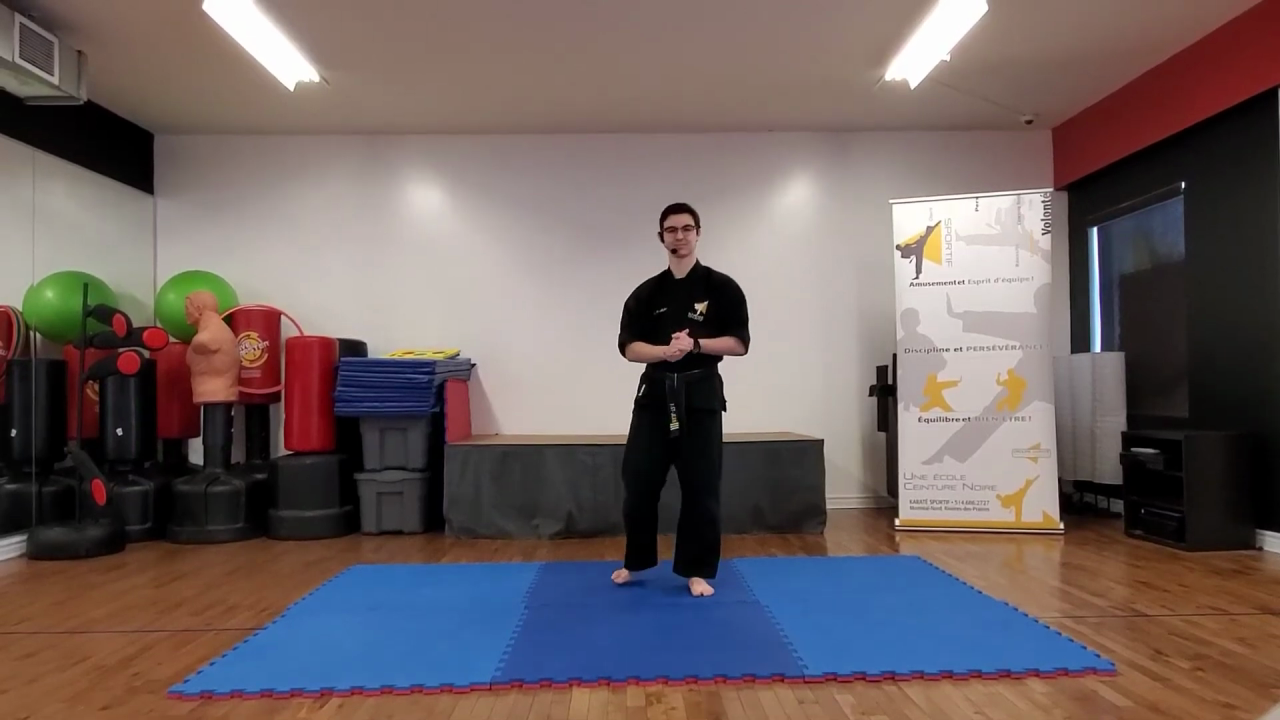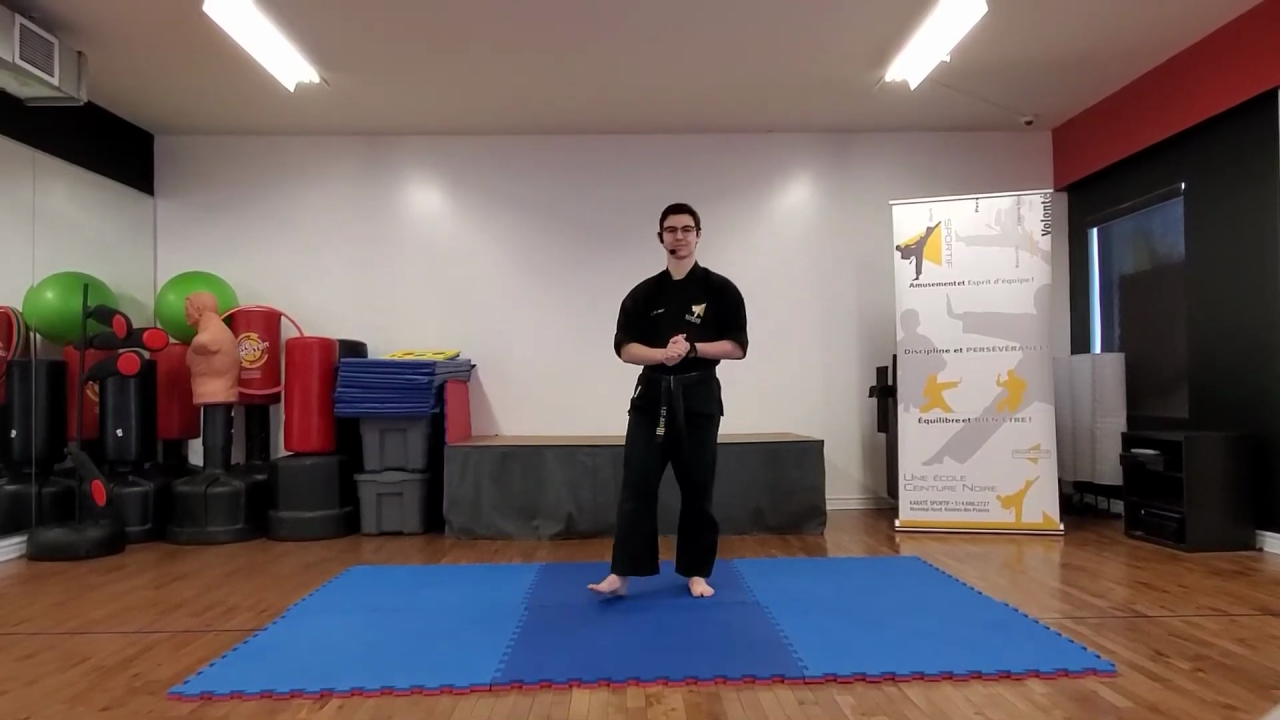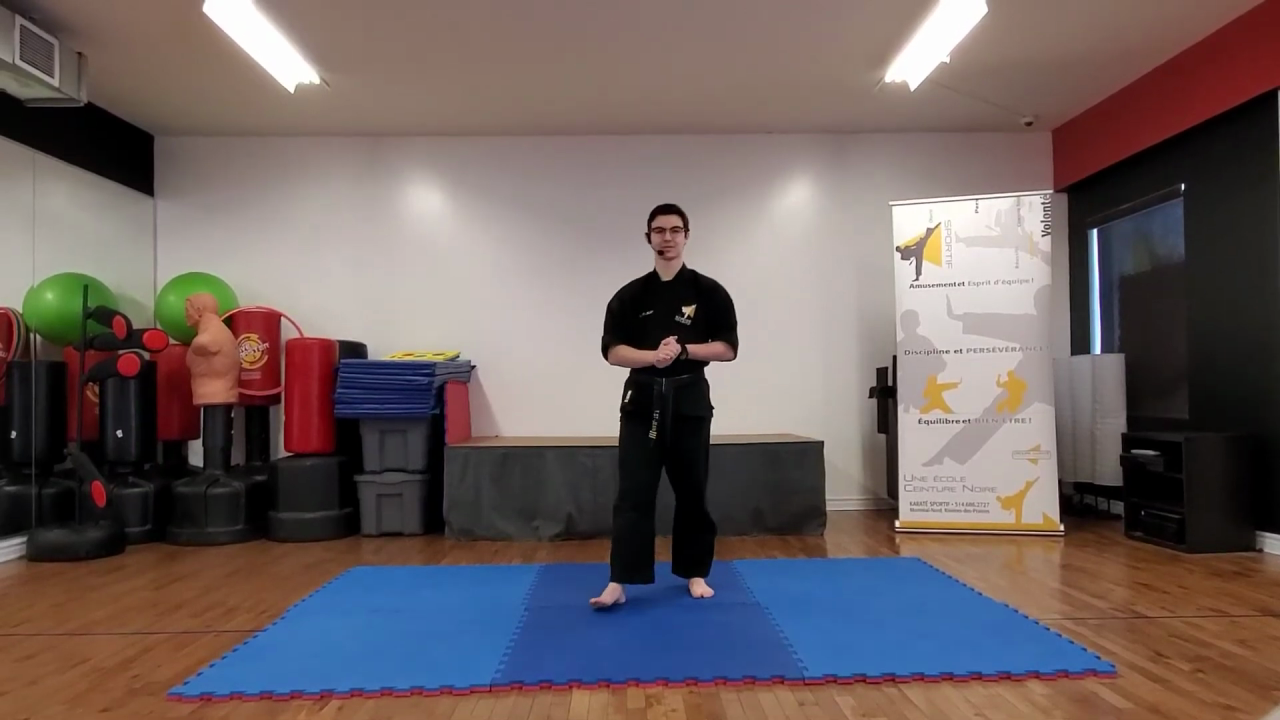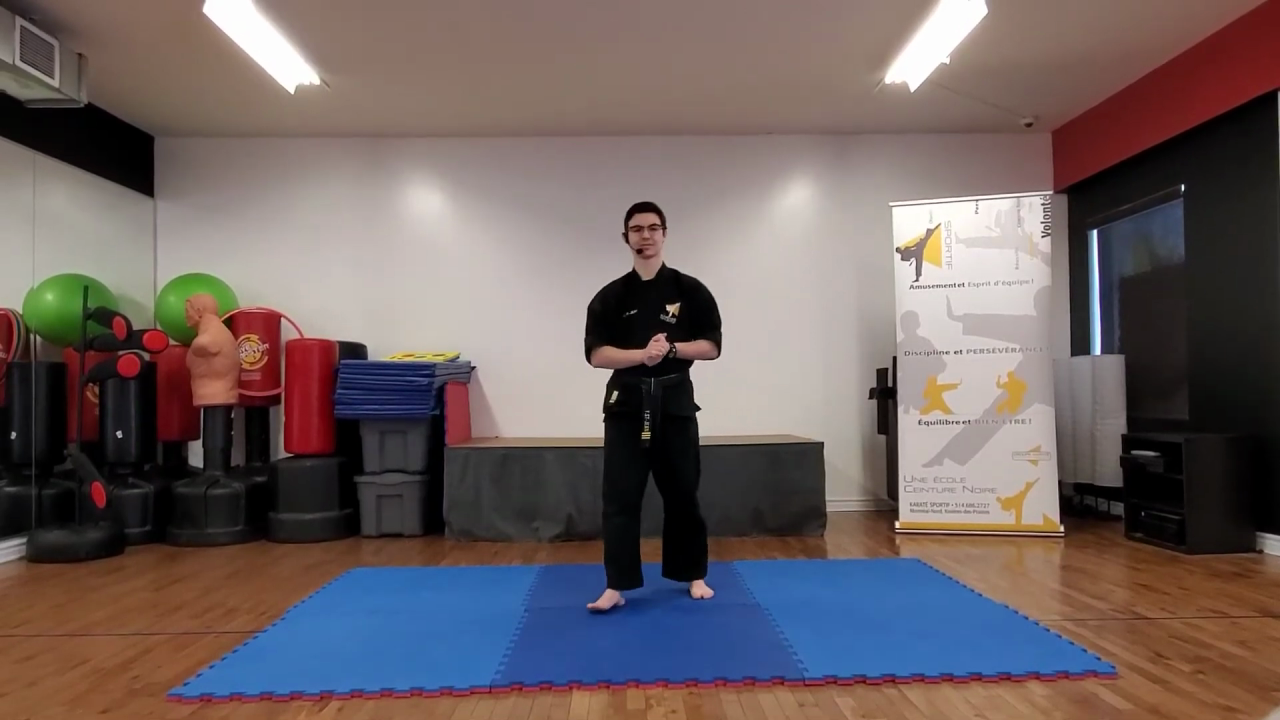
dt=0.2s
person 1, frame 1
left shoulder: (721, 287)
right shoulder: (647, 293)
left elbow: (739, 344)
right elbow: (630, 347)
left wrist: (694, 345)
right wrist: (666, 350)
left hip: (701, 393)
right hip: (655, 392)
left knee: (701, 487)
right knee: (639, 479)
left ankle: (697, 570)
right ankle: (635, 560)
person 1, frame 2
left shoulder: (720, 290)
right shoulder: (644, 294)
left elbow: (737, 347)
right elbow: (625, 348)
left wrist: (690, 349)
right wrist: (663, 353)
left hip: (698, 397)
right hip: (652, 395)
left knee: (697, 489)
right knee: (637, 485)
left ankle: (696, 571)
right ankle: (622, 572)
person 1, frame 3
left shoulder: (708, 291)
right shoulder: (630, 295)
left elbow: (727, 348)
right elbow: (613, 351)
left wrist: (682, 350)
right wrist: (653, 355)
left hip: (689, 399)
right hip: (641, 400)
left knee: (691, 491)
right knee: (633, 493)
left ankle: (695, 572)
right ankle: (619, 582)
person 1, frame 4
left shoulder: (689, 290)
right shoulder: (611, 296)
left elbow: (712, 347)
right elbow: (596, 354)
left wrist: (671, 349)
right wrist: (642, 354)
left hip: (675, 400)
right hip: (626, 402)
left knee: (682, 493)
right knee: (621, 496)
left ankle: (692, 574)
right ankle: (617, 586)
